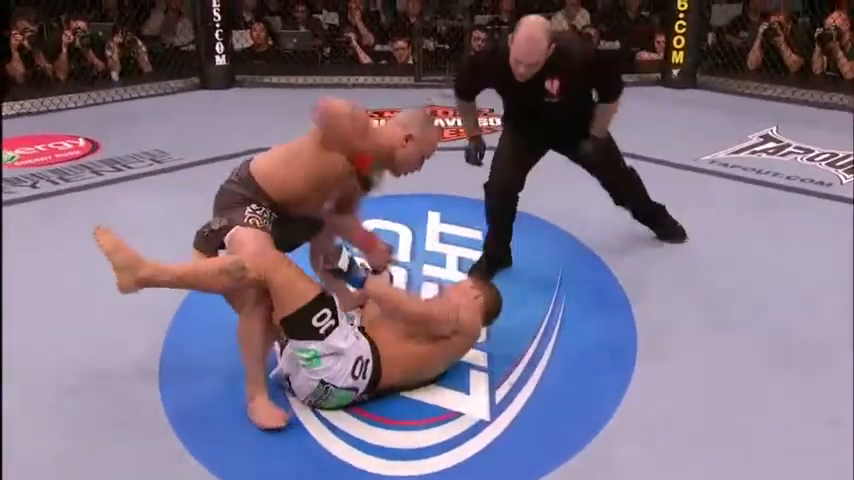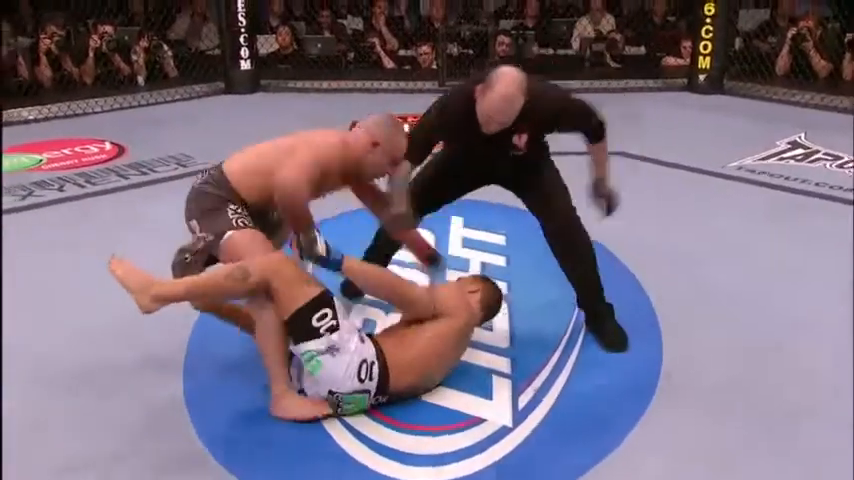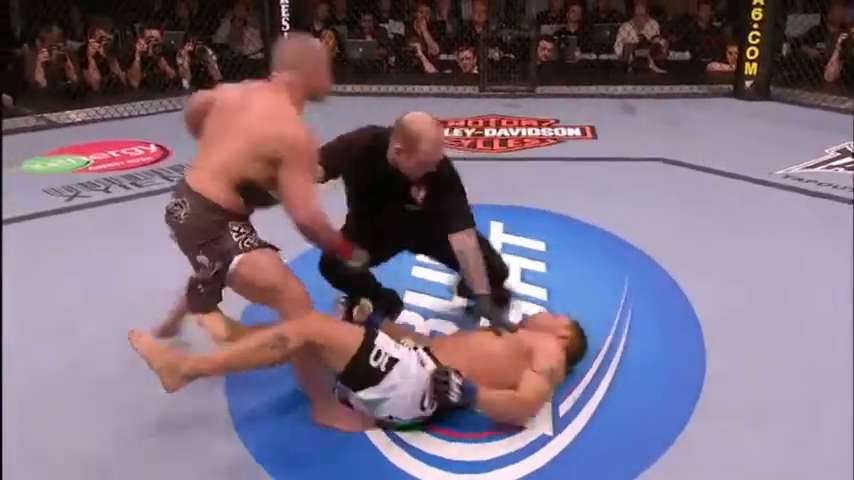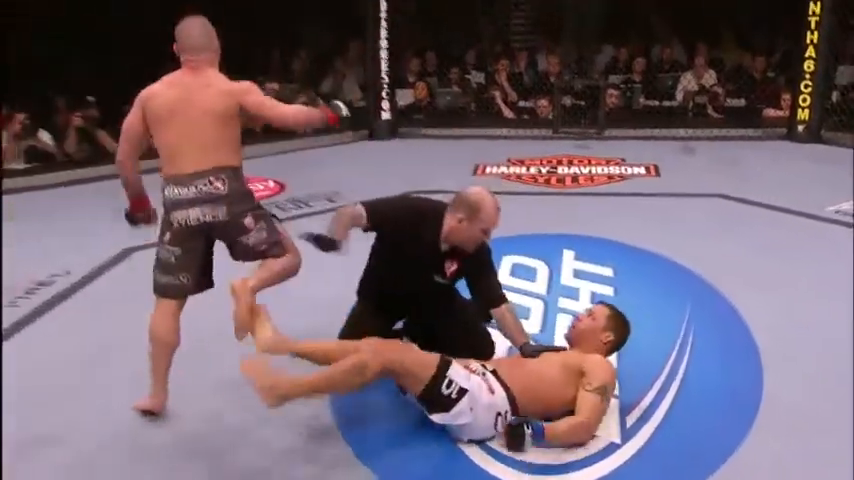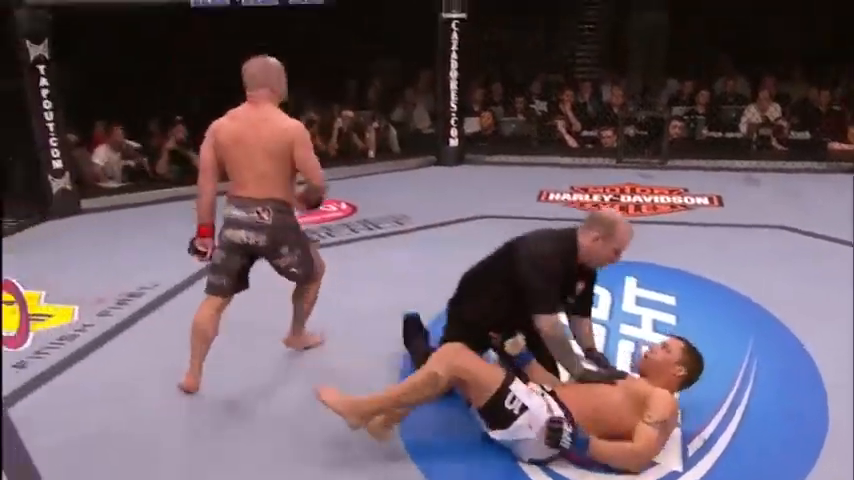
dt=0.4s
person 1, frame 1
left shoulder: (462, 321)
right shoulder: (424, 327)
left elbow: (408, 310)
right elbow: (371, 320)
left wrist: (354, 274)
left hip: (342, 368)
right hip: (317, 373)
left knee: (270, 264)
left ankle: (145, 272)
person 1, frame 2
left shoulder: (461, 305)
right shoulder: (443, 332)
left elbow: (395, 289)
left wrist: (332, 259)
left hip: (354, 370)
right hip: (346, 383)
left knee: (276, 265)
right knee: (273, 296)
left ankle: (160, 292)
person 1, frame 3
left shoulder: (548, 353)
right shoulder: (500, 341)
left elbow: (524, 404)
left wrist: (466, 392)
right wrist: (374, 321)
left hip: (412, 383)
right hip: (401, 358)
left knee: (306, 329)
right knee: (310, 319)
left ankle: (185, 367)
person 1, frame 4
left shoulder: (598, 369)
right shoulder: (559, 357)
left elbow: (584, 426)
left wrist: (536, 432)
right wrist: (433, 356)
left hip: (484, 405)
right hip: (477, 382)
left knee: (388, 353)
right knee: (379, 347)
left ankle: (284, 388)
right ankle: (282, 343)
person 1, frame 5
left shoulder: (662, 402)
right shoulder: (628, 384)
left elbow: (639, 456)
left wrist: (581, 444)
right wrist: (522, 357)
left hip: (543, 426)
right hip: (540, 405)
left knee: (457, 361)
right knee: (452, 350)
left ankle: (363, 409)
right ankle: (379, 409)
person 2, frame 1
left shoulder: (372, 164)
right shoulder: (359, 135)
left elbow: (340, 218)
right elbow: (329, 109)
left wrist: (373, 253)
right wrist: (364, 165)
left hip: (287, 203)
right hip: (246, 198)
right knee: (258, 293)
right ankle: (256, 396)
person 2, frame 2
left shoulder: (354, 165)
right shoulder: (332, 147)
left elbow: (386, 210)
right elbow: (288, 185)
left wrist: (423, 249)
right wrist: (307, 231)
left hip: (243, 202)
right hip: (214, 199)
person 2, frame 3
left shoulder: (232, 94)
right shoulder: (294, 135)
left elbow: (192, 111)
right elbow: (305, 216)
right wrist: (348, 251)
left hip: (184, 205)
right hip: (213, 221)
left knee: (210, 280)
right knee: (295, 302)
left ankle: (171, 323)
right ankle: (325, 408)
person 2, frame 4
left shoulder: (150, 95)
right shoulder: (233, 90)
left elbow: (125, 156)
right elbow: (289, 117)
left wrist: (138, 201)
right wrist: (329, 115)
left hip: (178, 202)
right hip: (228, 194)
left knee: (168, 303)
right knee: (289, 258)
left ankle: (158, 395)
right ankle: (249, 285)
person 2, frame 5
left shoulder: (220, 128)
right shoulder: (291, 128)
left elbow: (207, 183)
right elbow: (318, 185)
left wrist: (204, 232)
right wrist: (309, 199)
left hip: (236, 218)
right hip: (275, 220)
left knee: (215, 298)
right knee: (313, 272)
right ankle: (297, 336)
person 3, frame 1
left shoulder: (575, 55)
right shoulder: (493, 58)
left elbow: (611, 93)
right elbow: (464, 93)
left wrist: (596, 137)
right wrist: (474, 137)
left hip: (578, 124)
right hip: (526, 122)
left knee: (616, 174)
right knee: (505, 184)
left ankle: (655, 218)
right ankle: (496, 253)
person 3, frame 2
left shoulder: (545, 103)
right shoulder: (457, 103)
left elbow: (595, 129)
right elbow: (403, 159)
left wrist: (601, 180)
left hip: (528, 164)
right hip: (461, 158)
left knee: (564, 229)
right knee: (404, 208)
left ankle: (598, 314)
person 3, frame 3
left shoulder: (440, 169)
right shoulder: (362, 147)
left elbow: (462, 235)
left wrist: (482, 295)
left hip: (428, 223)
right hip: (373, 227)
left knee: (493, 272)
right knee: (334, 265)
left ankle: (478, 292)
right ankle: (377, 300)
person 3, frame 4
left shoulder: (477, 253)
right shoulder: (408, 214)
left elbow: (497, 303)
right elbow: (353, 214)
left wrist: (525, 347)
right wrist: (333, 237)
left hip: (432, 298)
right hip: (382, 296)
left knee: (480, 350)
left ankle: (421, 332)
person 3, frame 5
right shoulder: (542, 255)
left elbow: (580, 311)
right elbow: (548, 324)
left wrist: (592, 351)
right wrist: (579, 371)
left hip: (518, 318)
right hip: (477, 311)
right ankle: (415, 333)
